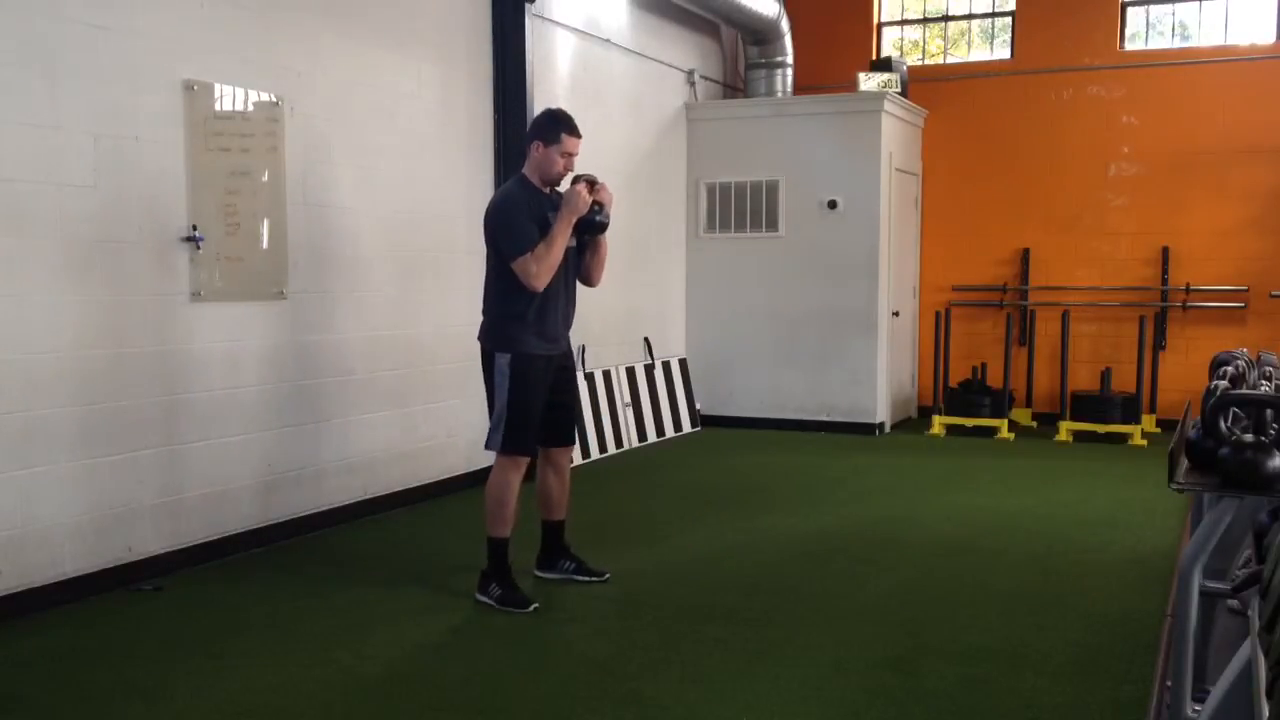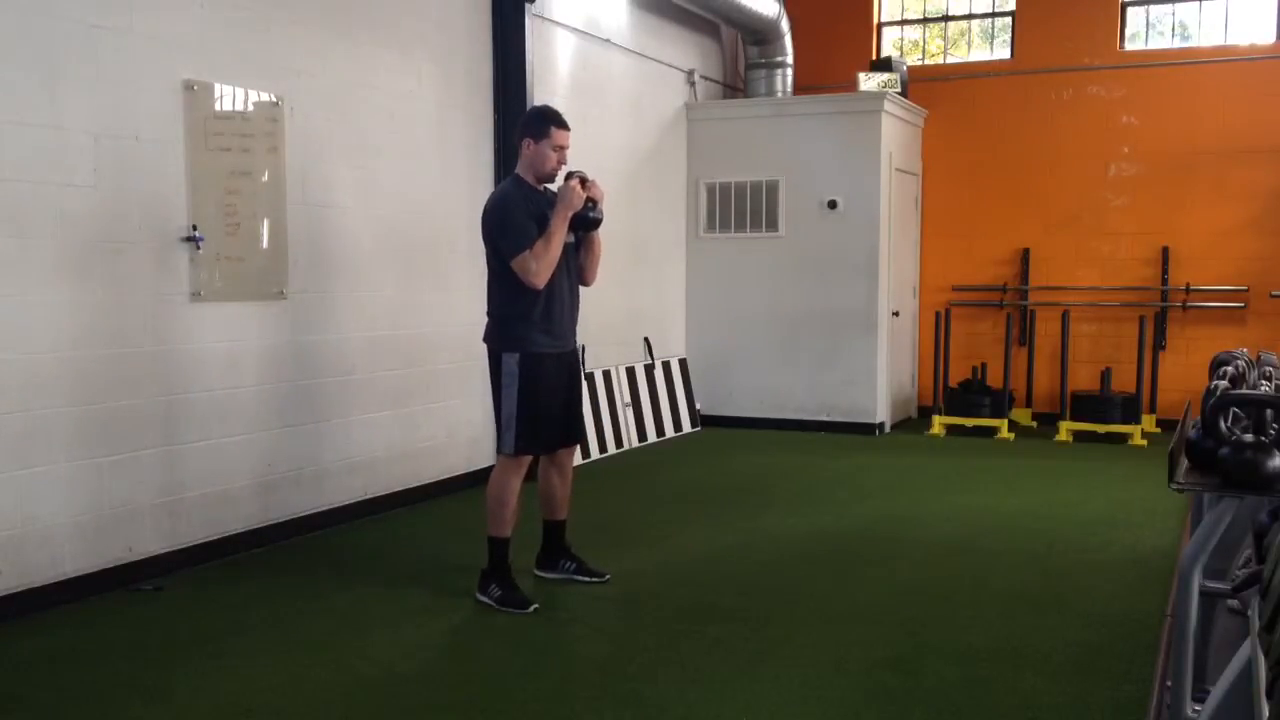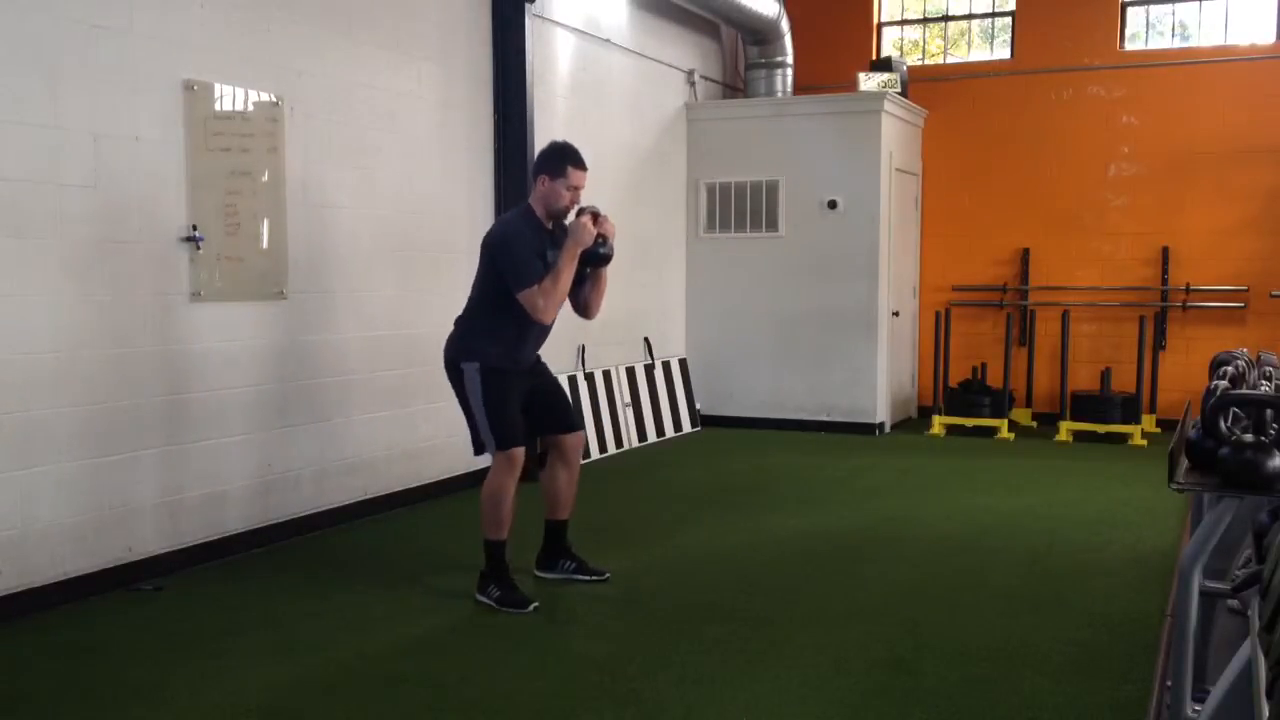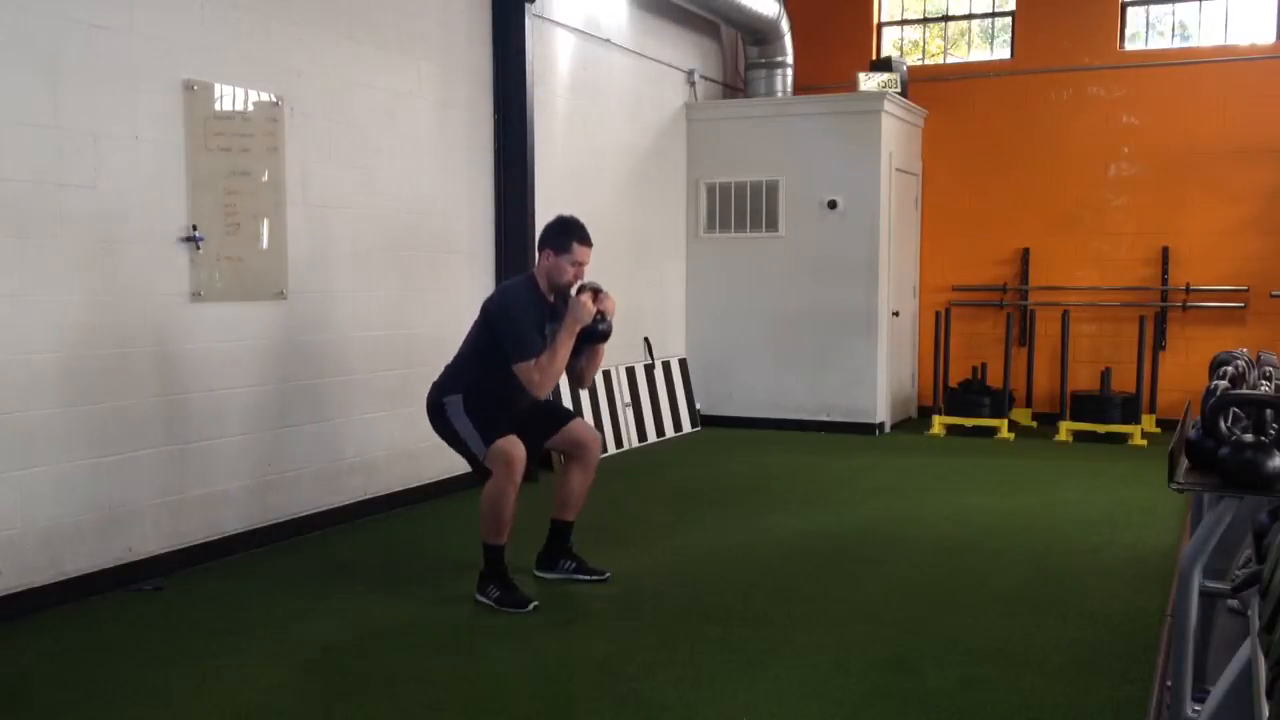
dt=0.5s
person 1, frame 1
left shoulder: (561, 201)
right shoulder: (511, 203)
left elbow: (590, 275)
right elbow: (535, 276)
right wrist: (567, 218)
left hip: (556, 347)
right hip: (515, 350)
left knee: (559, 450)
right knee: (514, 456)
left ankle: (553, 553)
right ankle: (495, 574)
person 1, frame 2
left shoulder: (554, 200)
right shoulder: (507, 202)
left elbow: (585, 274)
right elbow: (535, 274)
right wrist: (563, 213)
left hip: (561, 346)
right hip: (521, 350)
left knee: (562, 453)
right knee: (516, 457)
left ankle: (554, 553)
right ankle: (494, 575)
person 1, frame 3
left shoulder: (562, 233)
right shoulder: (512, 233)
left elbow: (587, 309)
right elbow: (544, 309)
right wrist: (573, 249)
left hip: (522, 359)
right hip: (479, 360)
left knee: (570, 442)
right knee: (511, 455)
left ankle: (554, 553)
right ankle: (493, 576)
person 1, frame 4
left shoulder: (561, 302)
right shoulder: (514, 302)
left elbow: (581, 379)
right elbow: (540, 385)
right wrist: (572, 325)
left hip: (511, 401)
right hip: (461, 400)
left knee: (587, 442)
right knee: (511, 457)
left ankle: (556, 552)
right ankle: (492, 576)
